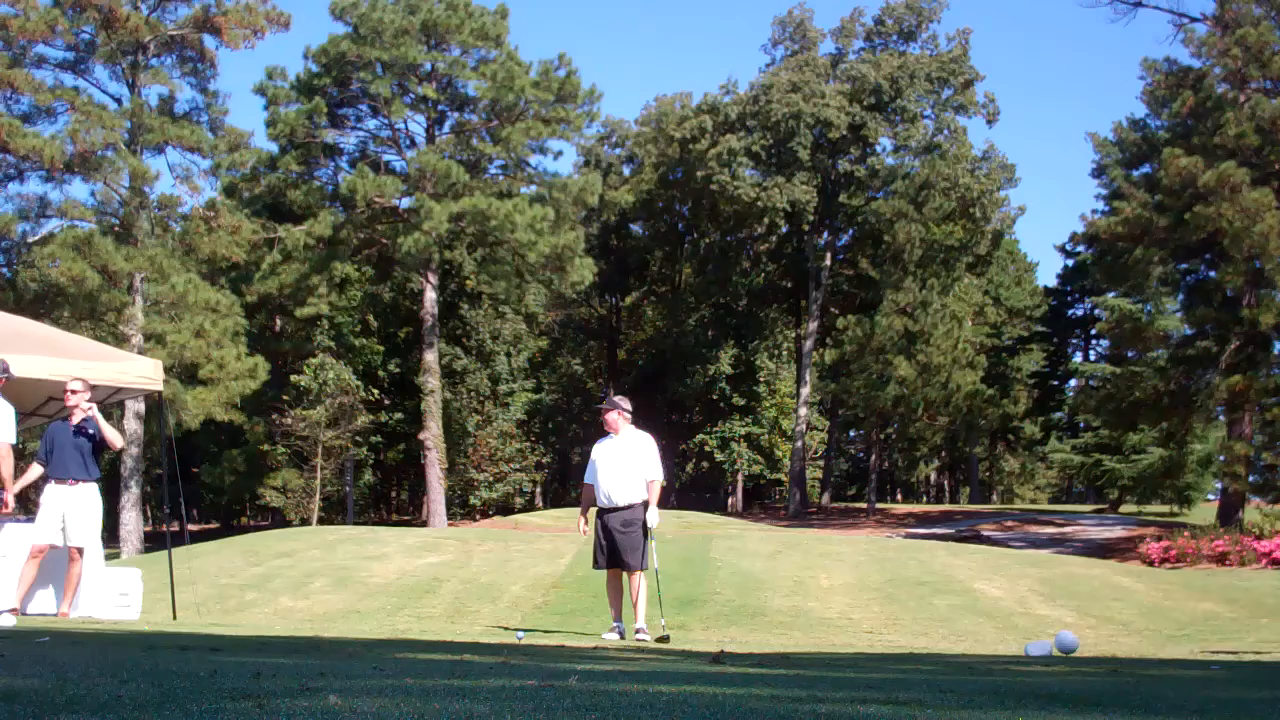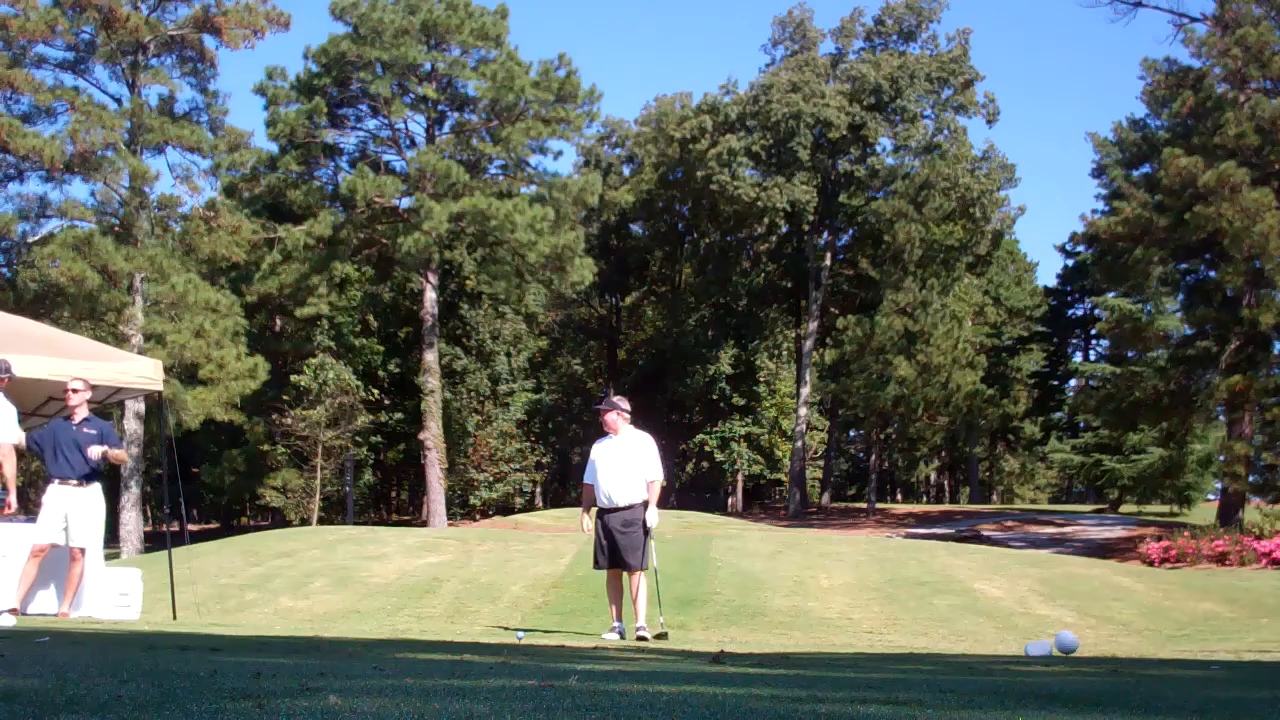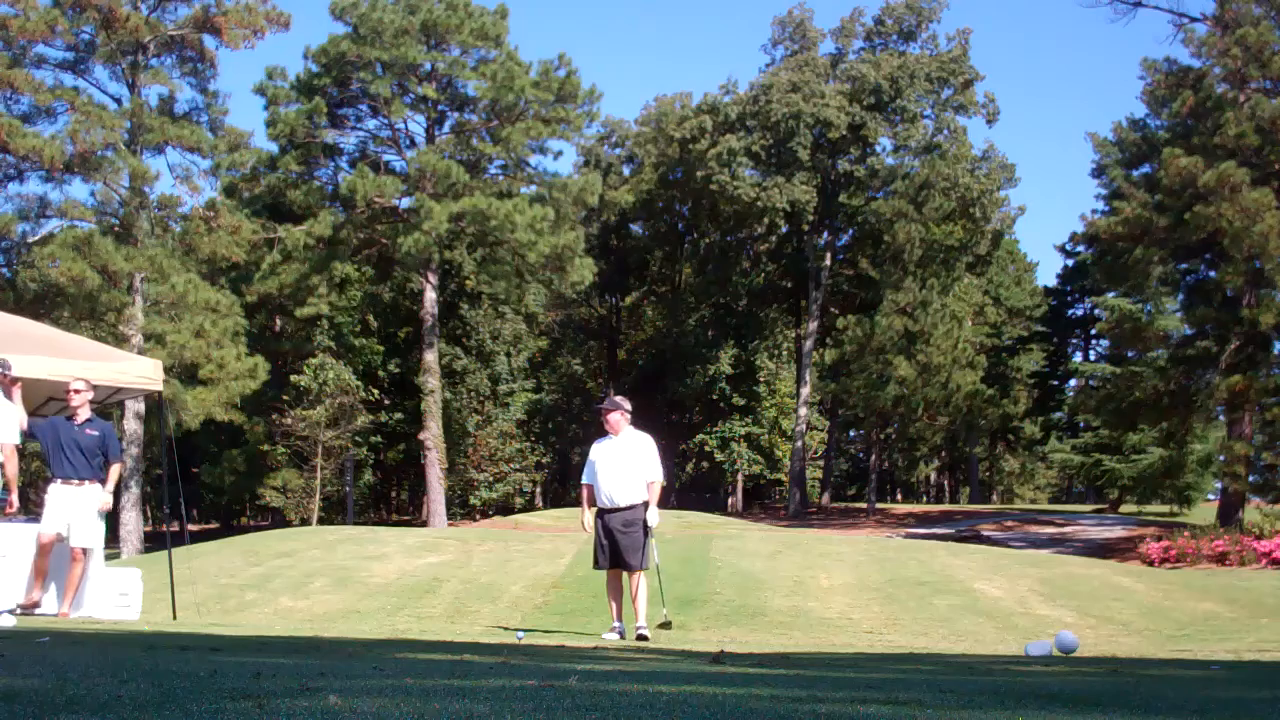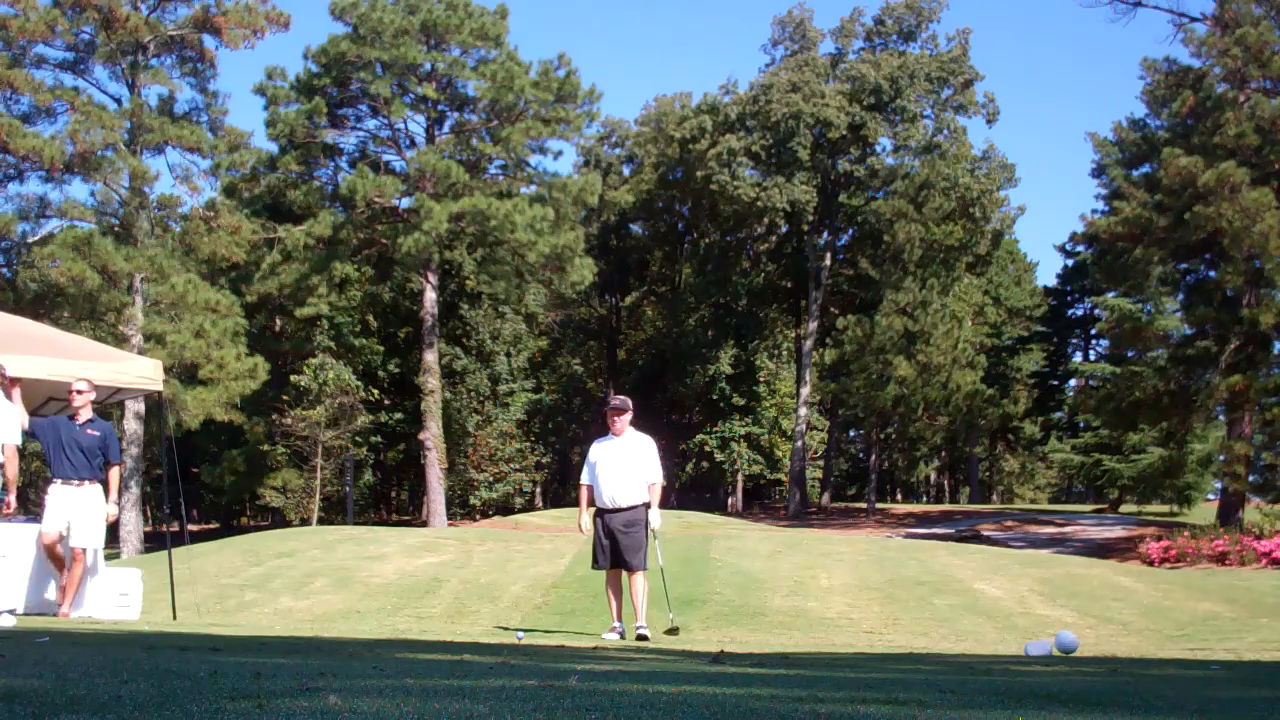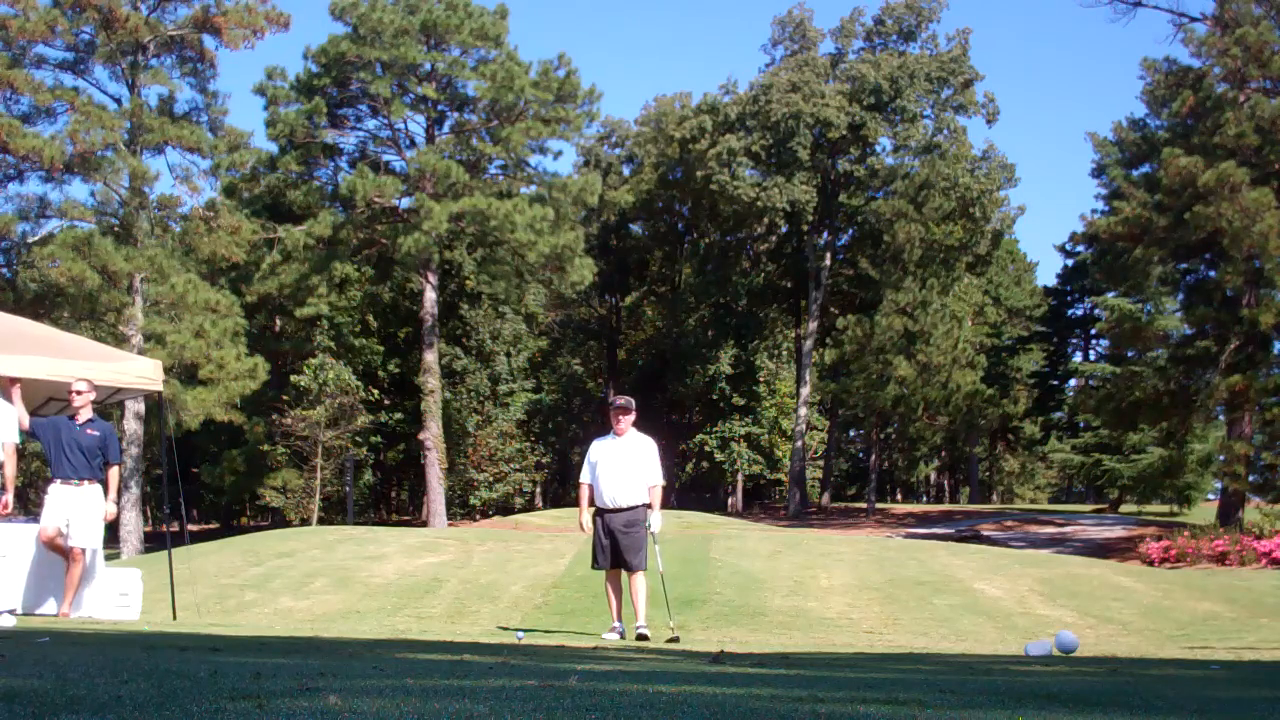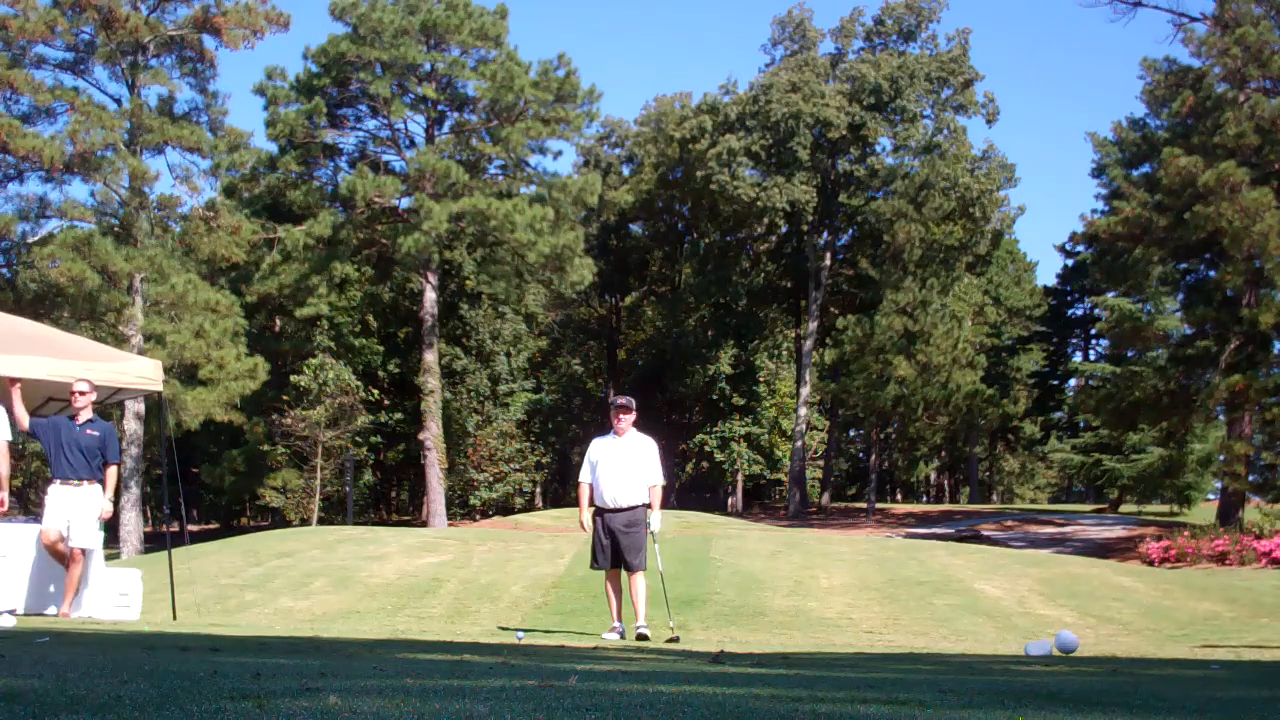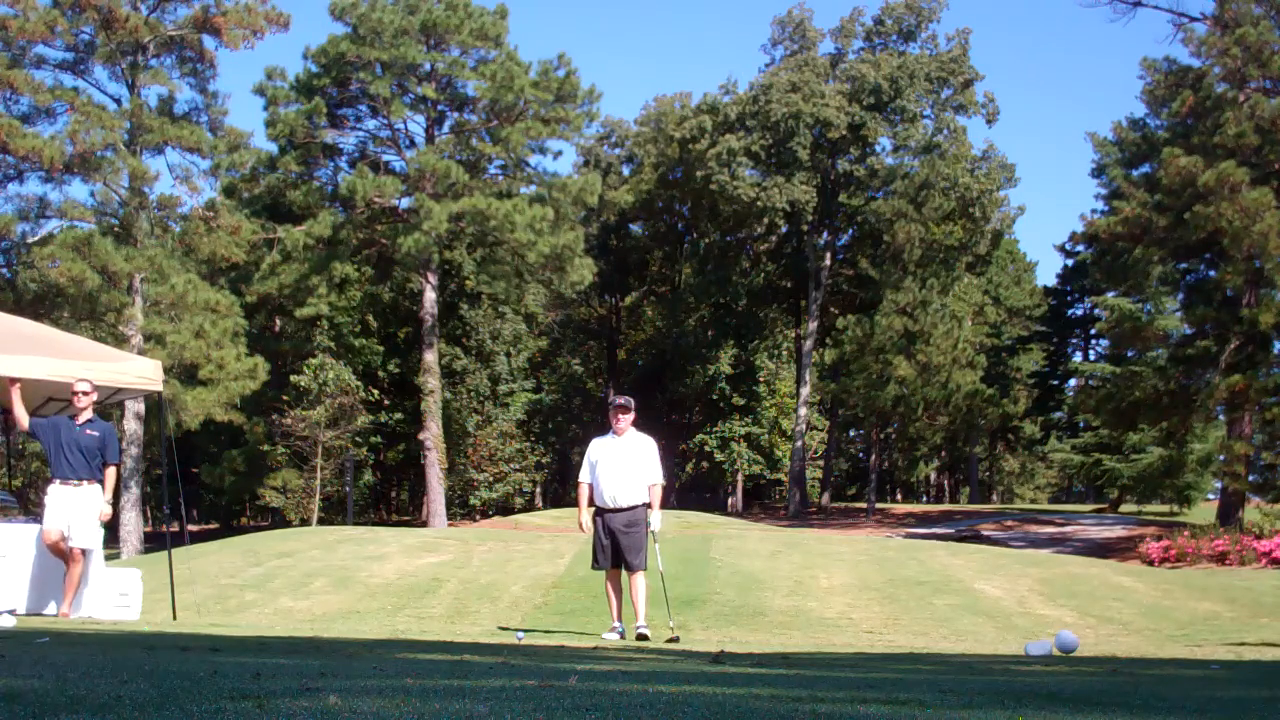
dt=0.3s
person 1, frame 1
left shoulder: (643, 441)
right shoulder: (600, 445)
left elbow: (655, 477)
right elbow: (589, 483)
left wrist: (652, 507)
right wrist: (583, 513)
left hip: (633, 513)
right hip: (604, 514)
left knee: (635, 570)
right knee: (612, 571)
left ankle: (640, 626)
right ankle: (617, 624)
person 1, frame 2
left shoulder: (643, 441)
right shoulder: (599, 445)
left elbow: (655, 477)
right elbow: (589, 483)
left wrist: (652, 507)
right wrist: (585, 512)
left hip: (632, 513)
right hip: (604, 515)
left knee: (635, 570)
right knee: (612, 571)
left ankle: (640, 624)
right ankle: (617, 625)
person 1, frame 3
left shoulder: (643, 441)
right shoulder: (598, 445)
left elbow: (655, 478)
right elbow: (587, 482)
left wrist: (652, 507)
right wrist: (586, 511)
left hip: (633, 513)
right hip: (604, 515)
left knee: (635, 570)
right knee: (612, 571)
left ankle: (641, 624)
right ankle: (617, 625)
person 1, frame 4
left shoulder: (644, 443)
right shoulder: (597, 445)
left elbow: (655, 480)
right elbow: (586, 482)
left wrist: (654, 508)
right wrist: (583, 512)
left hip: (633, 514)
right hip: (604, 515)
left knee: (636, 570)
right knee: (611, 571)
left ankle: (641, 624)
right ankle: (617, 625)
person 1, frame 5
left shoulder: (646, 444)
right shoulder: (598, 445)
left elbow: (655, 482)
right elbow: (586, 482)
left wrist: (656, 512)
right wrist: (583, 512)
left hip: (633, 514)
right hip: (603, 515)
left knee: (636, 570)
right knee: (611, 571)
left ankle: (641, 624)
right ankle: (617, 625)
person 1, frame 6
left shoulder: (646, 444)
right shoulder: (597, 444)
left elbow: (655, 481)
right elbow: (585, 481)
left wrist: (656, 512)
right wrist: (583, 511)
left hip: (633, 514)
right hip: (603, 515)
left knee: (635, 570)
right knee: (611, 571)
left ankle: (641, 623)
right ankle: (617, 625)
person 1, frame 7
left shoulder: (646, 443)
right shoulder: (597, 444)
left elbow: (655, 481)
right elbow: (585, 481)
left wrist: (656, 511)
right wrist: (583, 511)
left hip: (633, 514)
right hip: (603, 515)
left knee: (636, 570)
right knee: (611, 571)
left ankle: (641, 623)
right ankle: (617, 625)
person 2, frame 1
left shoulder: (95, 427)
right shoulder: (54, 428)
left elbow: (118, 444)
right elbow: (40, 463)
left wrist: (96, 416)
right wrist: (16, 487)
left hip: (83, 493)
right hip: (54, 492)
left knee: (75, 552)
right knee: (38, 549)
left ankle: (65, 609)
right ankle: (15, 604)
person 2, frame 2
left shoulder: (101, 427)
right shoulder: (55, 426)
left elbow: (122, 457)
right elbow: (25, 441)
left wrist: (105, 449)
left hip: (86, 494)
right hip: (57, 492)
left knee: (77, 553)
right knee: (38, 548)
left ankle: (65, 608)
right ankle: (15, 603)
person 2, frame 3
left shoulder: (103, 428)
right shoulder: (55, 424)
left elbow: (115, 463)
right elbow: (23, 423)
left wrist: (108, 490)
right wrist: (15, 391)
left hip: (88, 493)
right hip: (59, 491)
left knee: (78, 553)
right knee: (45, 540)
left ankle: (65, 608)
right ankle: (36, 592)
person 2, frame 4
left shoulder: (104, 429)
right shoulder: (56, 424)
left elbow: (113, 467)
right elbow: (24, 422)
left wrist: (112, 501)
right wrist: (15, 390)
left hip: (88, 493)
right hip: (59, 491)
left knee: (78, 552)
right knee: (48, 539)
left ankle: (65, 608)
right ankle: (63, 574)
person 2, frame 5
left shoulder: (105, 429)
right shoulder: (56, 424)
left elbow: (113, 467)
right elbow: (25, 423)
left wrist: (111, 500)
right wrist: (15, 391)
left hip: (88, 493)
right hip: (59, 491)
left knee: (78, 552)
right knee: (47, 535)
left ankle: (65, 608)
right ankle: (67, 557)
person 2, frame 6
left shoulder: (105, 429)
right shoulder: (56, 424)
left elbow: (111, 466)
right elbow: (24, 423)
left wrist: (108, 498)
right wrist: (15, 391)
left hip: (88, 493)
right hip: (59, 491)
left knee: (77, 553)
right knee: (49, 539)
left ankle: (65, 609)
right ankle: (68, 566)
person 2, frame 7
left shoulder: (104, 429)
right shoulder: (56, 424)
left elbow: (110, 468)
right elbow: (24, 424)
left wrist: (107, 500)
right wrist: (15, 391)
left hip: (88, 493)
right hip: (59, 491)
left knee: (77, 552)
right knee: (50, 538)
left ankle: (65, 608)
right ankle: (68, 564)
